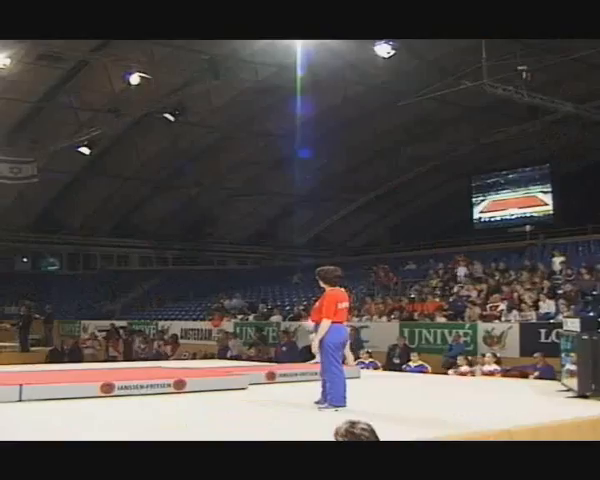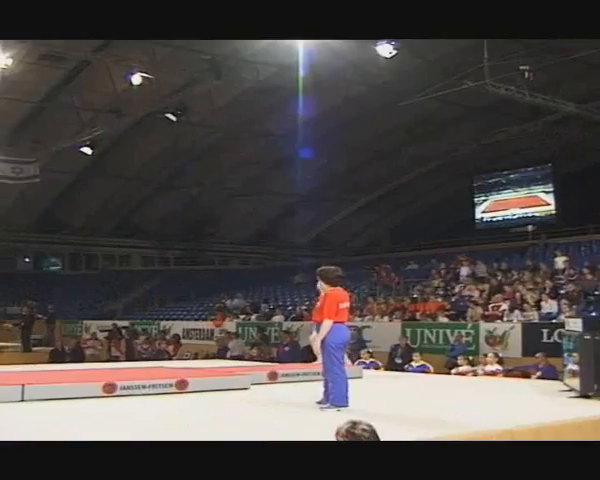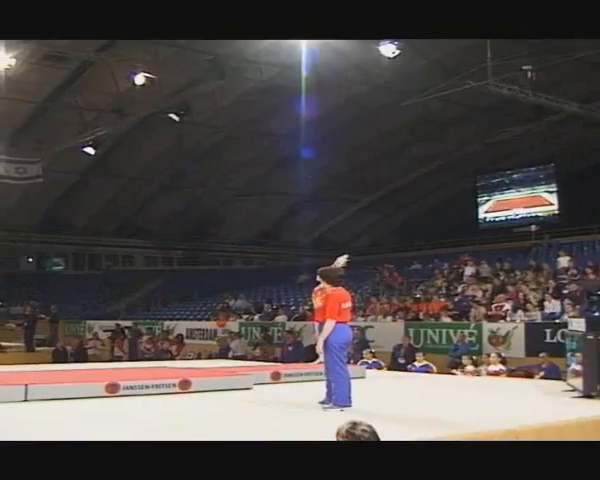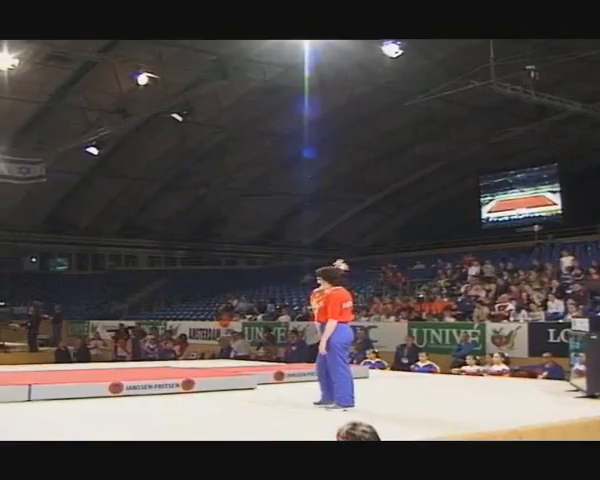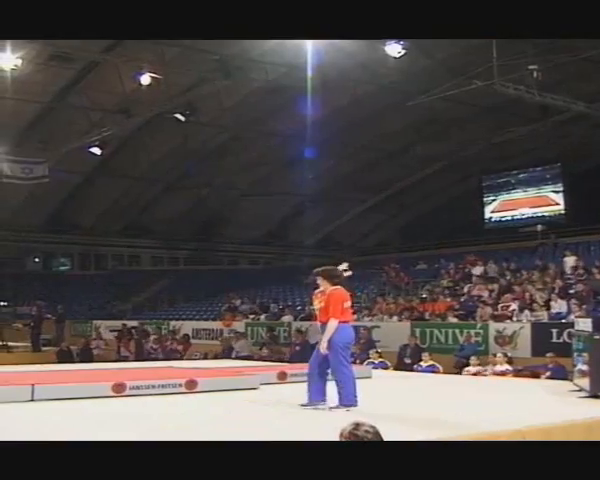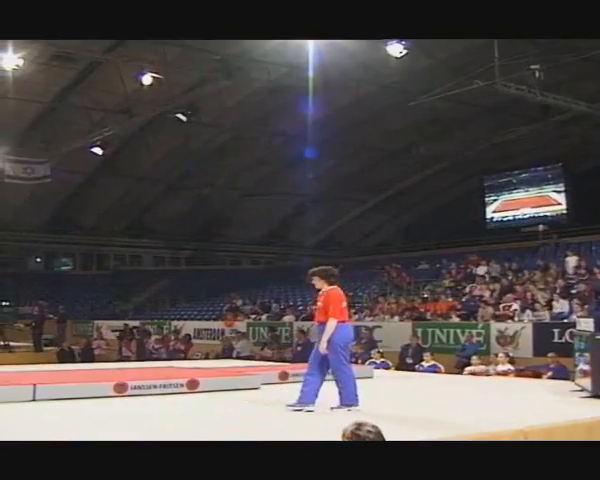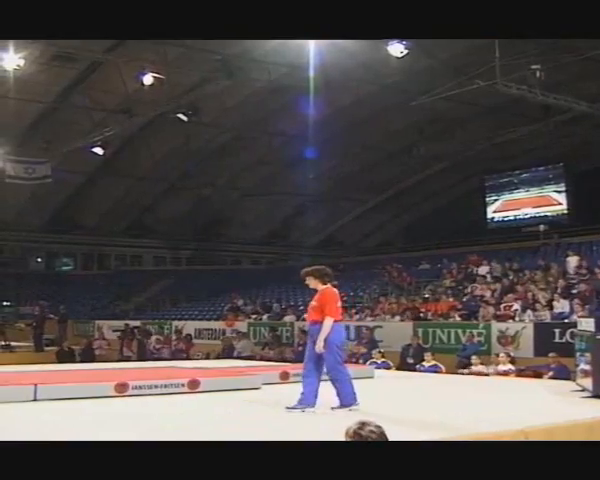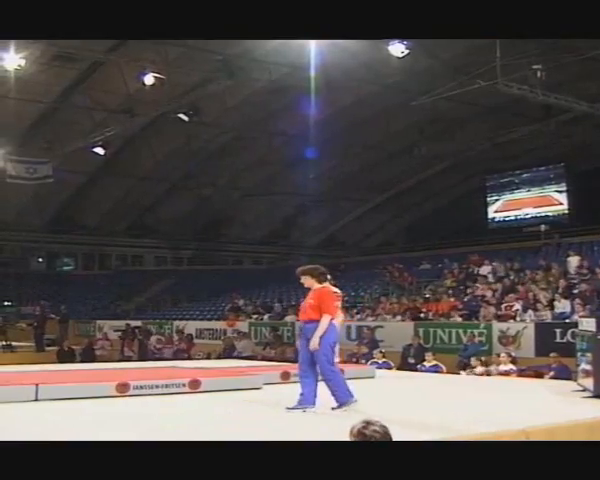
dt=0.2s
person 1, frame 1
left shoulder: (330, 295)
right shoulder: (342, 293)
left elbow: (327, 320)
left wrist: (316, 339)
left hip: (331, 333)
right hip: (340, 331)
left knee: (332, 368)
right knee: (330, 368)
left ankle: (336, 401)
right ankle: (327, 398)
person 1, frame 2
left shoulder: (331, 295)
right shoulder: (342, 293)
left elbow: (328, 320)
left wrist: (318, 339)
left hip: (332, 333)
right hip: (340, 331)
left knee: (334, 368)
right knee: (331, 368)
left ankle: (338, 401)
right ankle: (329, 398)
person 1, frame 3
left shoulder: (333, 295)
right shoulder: (343, 293)
left elbow: (331, 320)
left wrist: (320, 340)
left hip: (334, 333)
right hip: (343, 331)
left knee: (336, 368)
right knee: (333, 368)
left ankle: (341, 401)
right ankle: (332, 397)
person 1, frame 4
left shoulder: (334, 295)
right shoulder: (343, 292)
left elbow: (333, 320)
left wrist: (323, 340)
left hip: (336, 333)
right hip: (342, 331)
left knee: (339, 368)
right knee: (323, 366)
left ankle: (344, 401)
right ankle: (329, 397)
person 1, frame 5
left shoulder: (335, 294)
right shoulder: (339, 292)
left elbow: (334, 320)
left wrist: (324, 340)
left hip: (338, 333)
right hip: (337, 333)
left knee: (341, 368)
right knee: (316, 365)
left ankle: (348, 401)
right ankle: (317, 398)
person 1, frame 6
left shoulder: (333, 294)
right shoulder: (329, 293)
left elbow: (333, 319)
left wrist: (324, 340)
left hip: (336, 334)
right hip: (330, 334)
left knee: (341, 368)
right knee: (315, 368)
left ankle: (350, 401)
right ankle: (307, 400)
person 1, frame 7
left shoulder: (329, 293)
right shoulder: (321, 293)
left elbow: (329, 318)
left wrist: (321, 339)
right wrist: (316, 338)
left hip: (330, 334)
right hip: (316, 333)
left knee: (336, 369)
right knee: (310, 369)
left ankle: (349, 401)
right ankle: (307, 402)
person 1, frame 8
left shoulder: (325, 292)
right shoulder: (312, 293)
left elbow: (327, 316)
left wrist: (316, 336)
right wrist: (301, 337)
left hip: (322, 332)
right hip: (307, 332)
left knee: (326, 368)
right knee: (305, 368)
left ankle: (345, 398)
right ankle: (307, 401)
